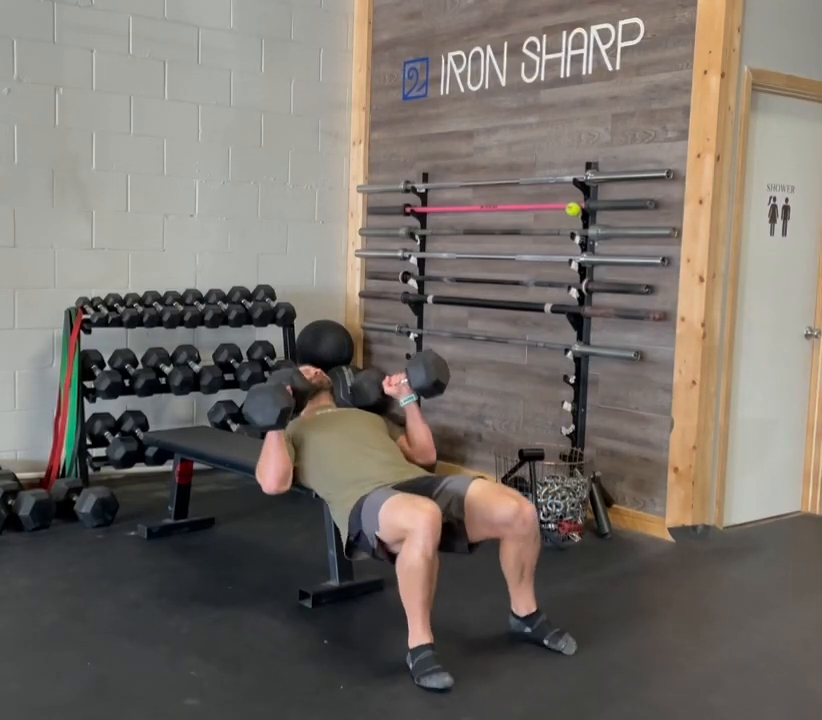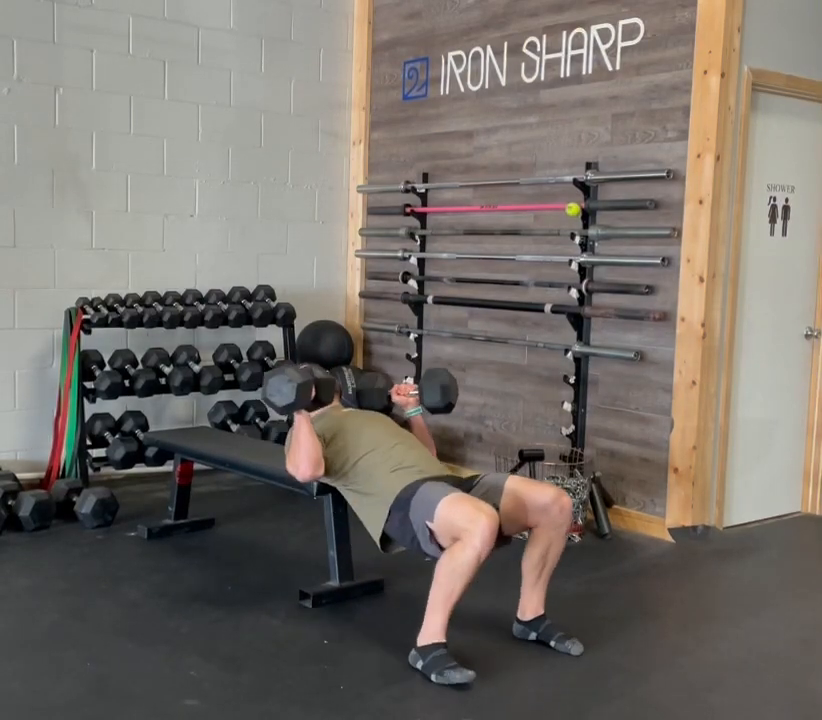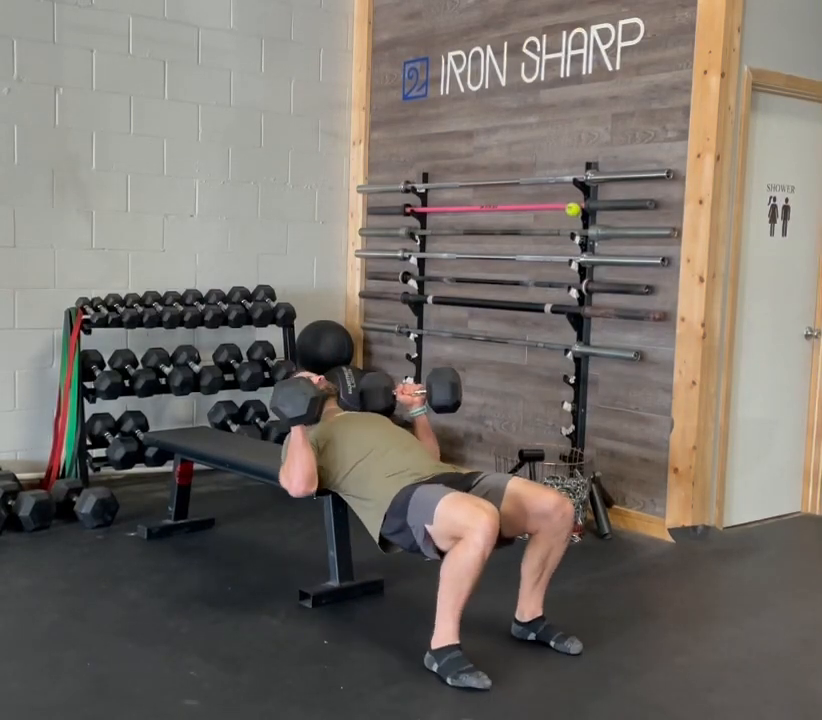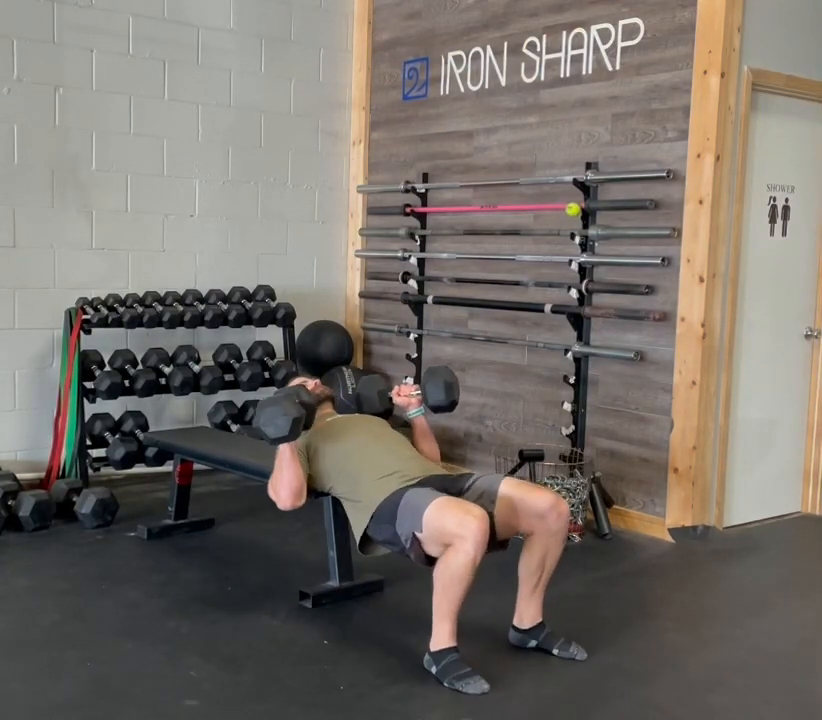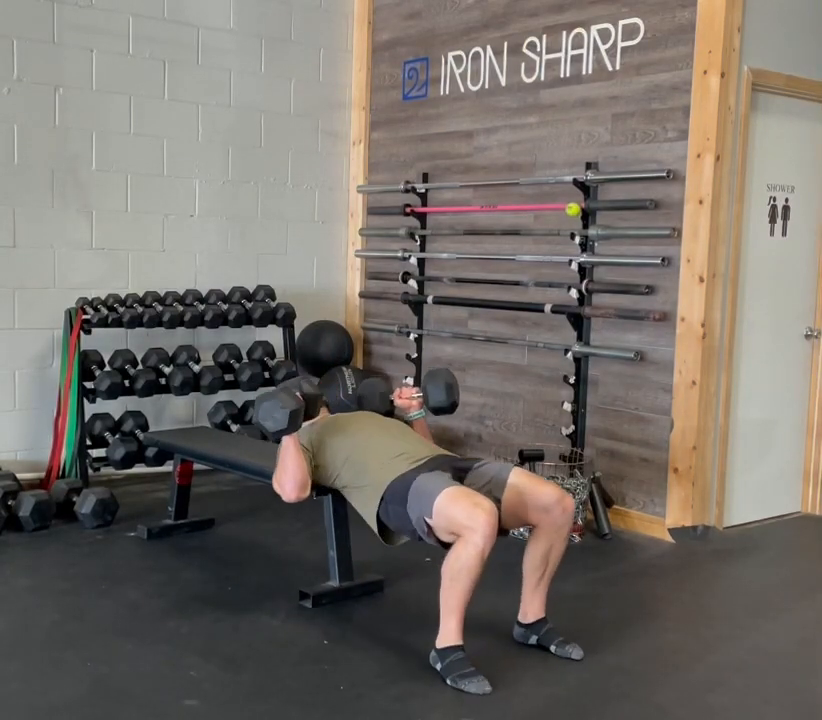
dt=0.4s
person 1, frame 1
left shoulder: (369, 416)
right shoulder: (289, 431)
left elbow: (425, 455)
right elbow: (273, 483)
left wrist: (406, 399)
left hip: (420, 485)
right hip: (367, 504)
left knee: (519, 512)
right knee: (425, 519)
left ankle: (525, 613)
right ankle: (420, 644)
person 1, frame 2
left shoulder: (371, 416)
right shoulder: (307, 429)
right elbow: (307, 471)
left wrist: (413, 410)
right wrist: (300, 408)
left hip: (448, 484)
right hip: (403, 496)
left knee: (555, 505)
right knee: (481, 525)
left ankle: (530, 617)
right ankle: (429, 642)
person 1, frame 3
left shoulder: (373, 417)
right shoulder: (305, 436)
right elbow: (301, 486)
left wrist: (417, 409)
right wrist: (297, 420)
left hip: (448, 480)
right hip: (401, 498)
left knee: (557, 509)
right knee: (482, 522)
left ankle: (529, 617)
right ankle: (443, 646)
person 1, frame 4
left shoulder: (369, 419)
right shoulder: (299, 441)
right elbow: (288, 499)
left wrist: (414, 410)
left hip: (442, 482)
right hip: (393, 500)
left knee: (552, 510)
right knee: (472, 528)
left ankle: (527, 624)
right ankle: (441, 649)
person 1, frame 5
left shoulder: (363, 418)
right shoulder: (301, 441)
right elbow: (294, 491)
left wrist: (414, 412)
left hip: (449, 464)
right hip: (402, 483)
left knee: (557, 505)
right knee: (481, 521)
left ankle: (531, 620)
right ankle: (448, 647)
